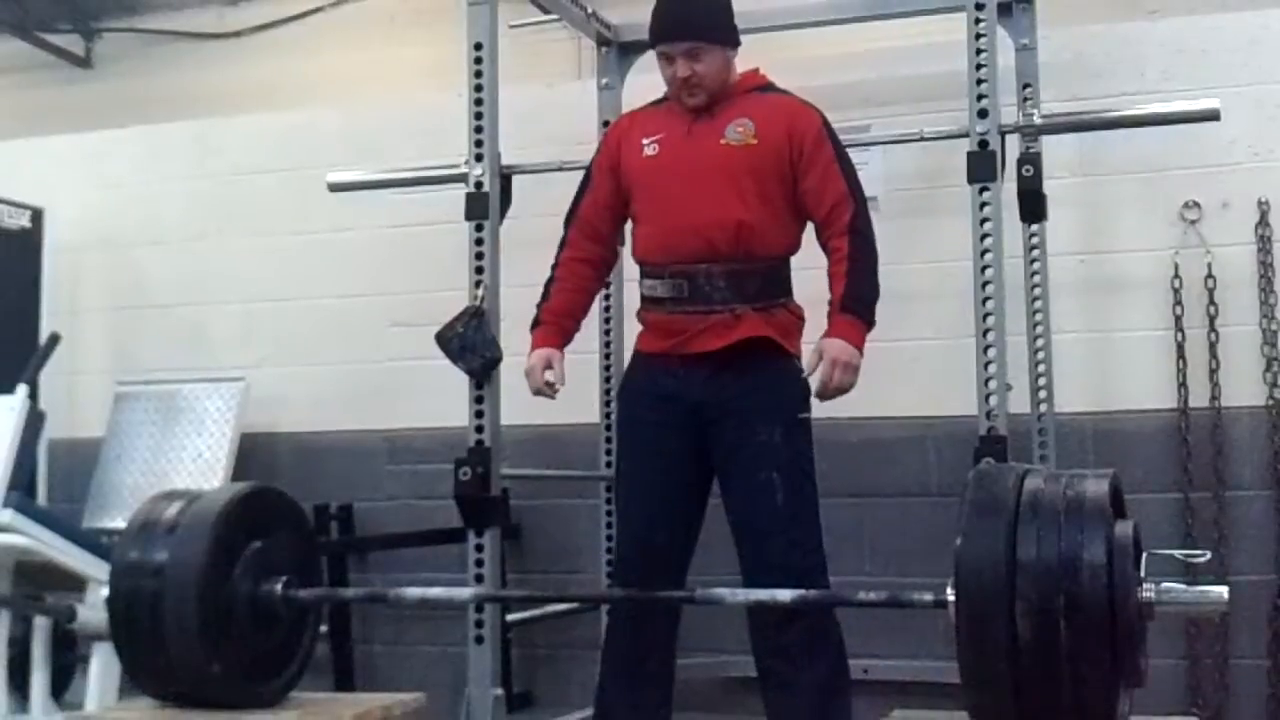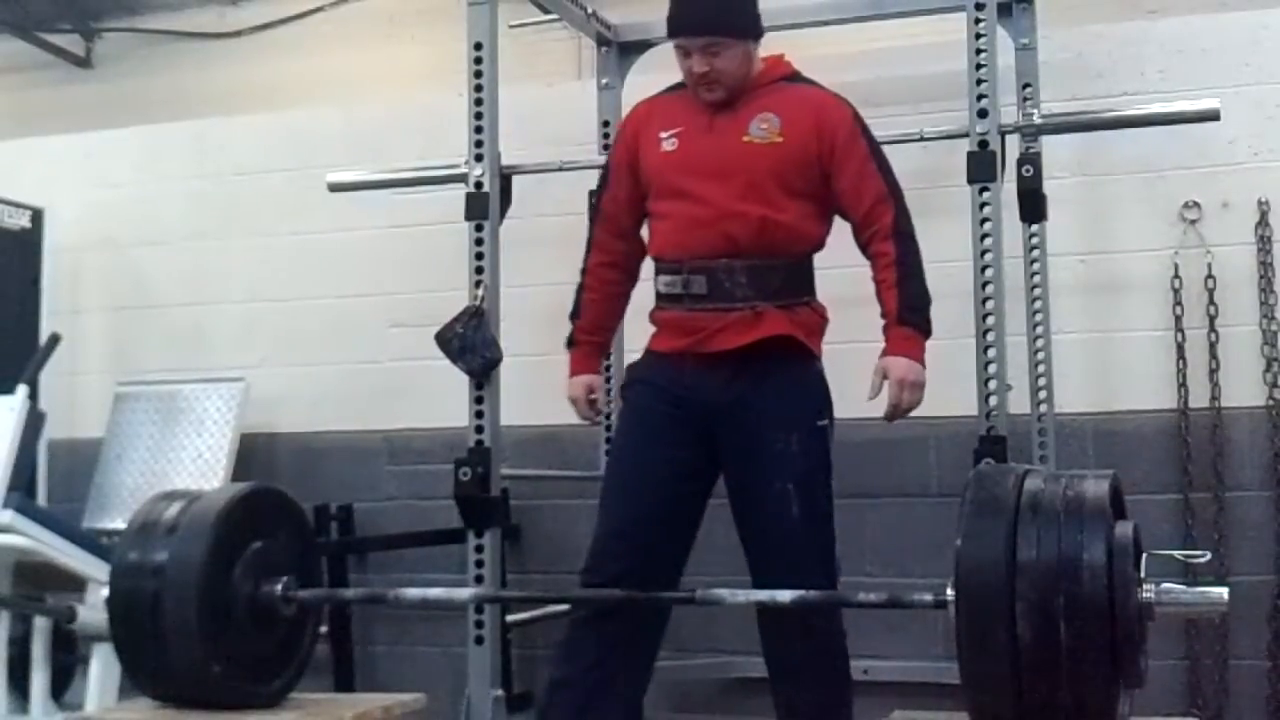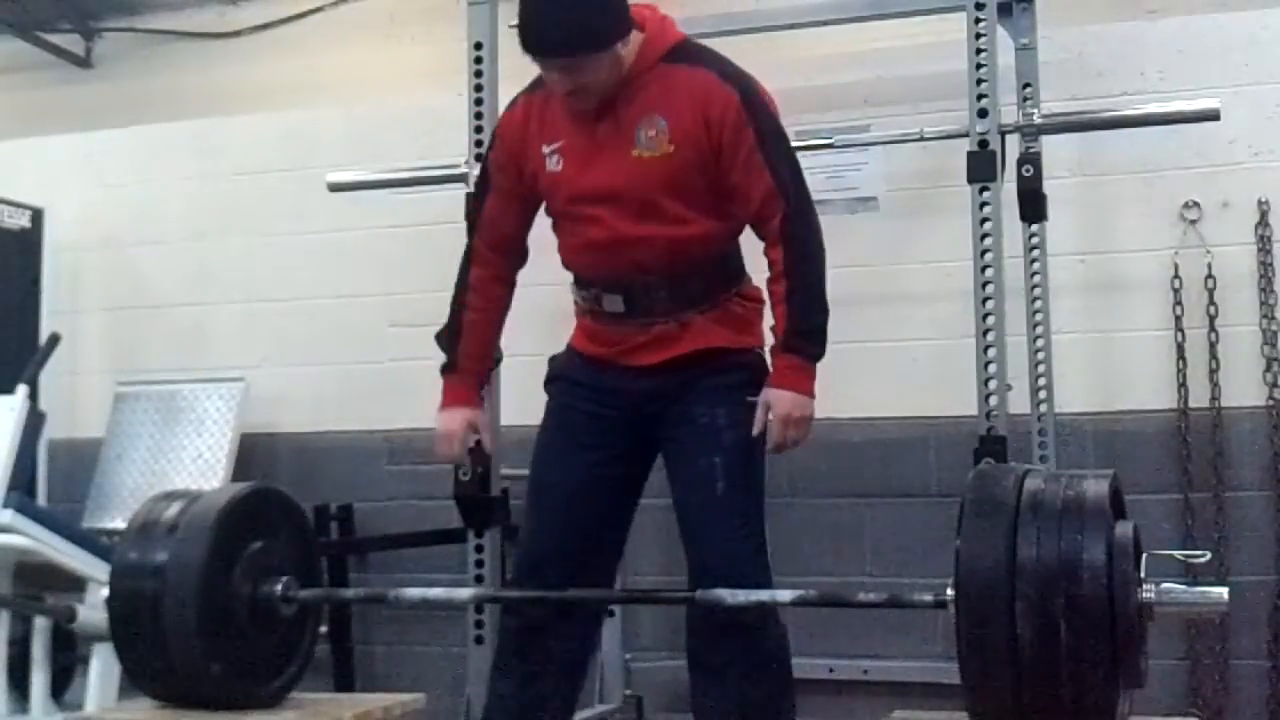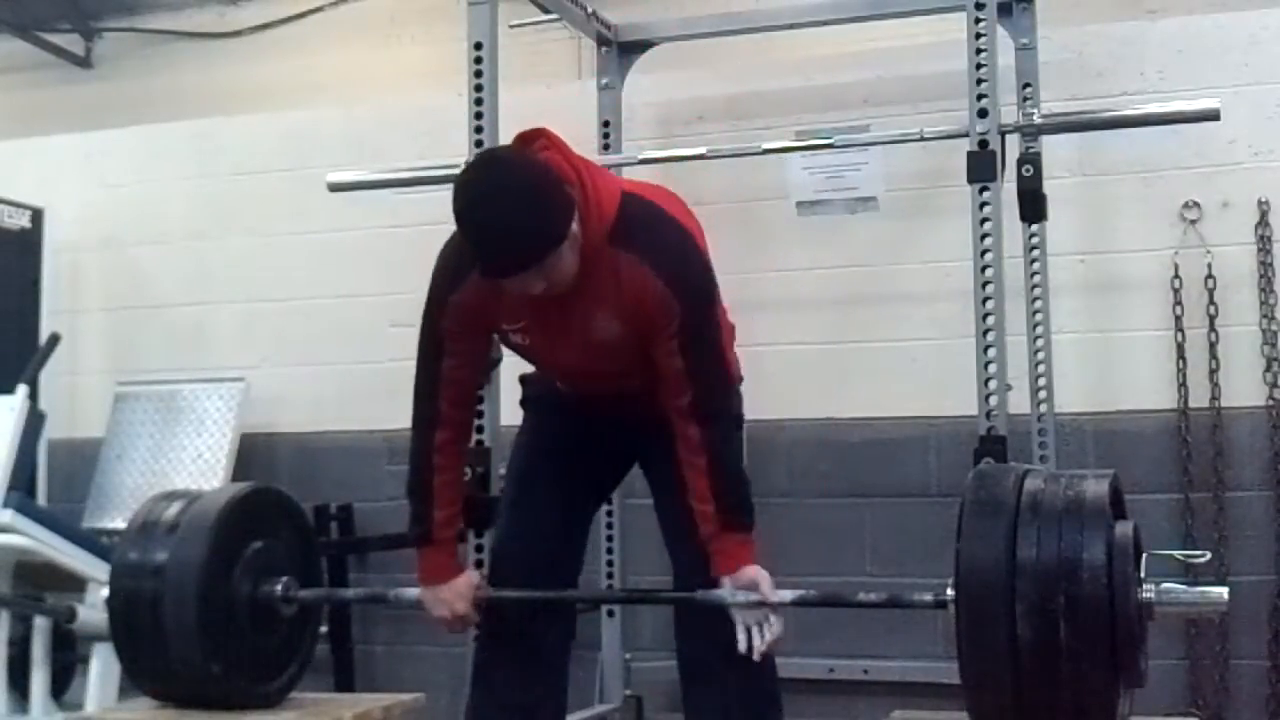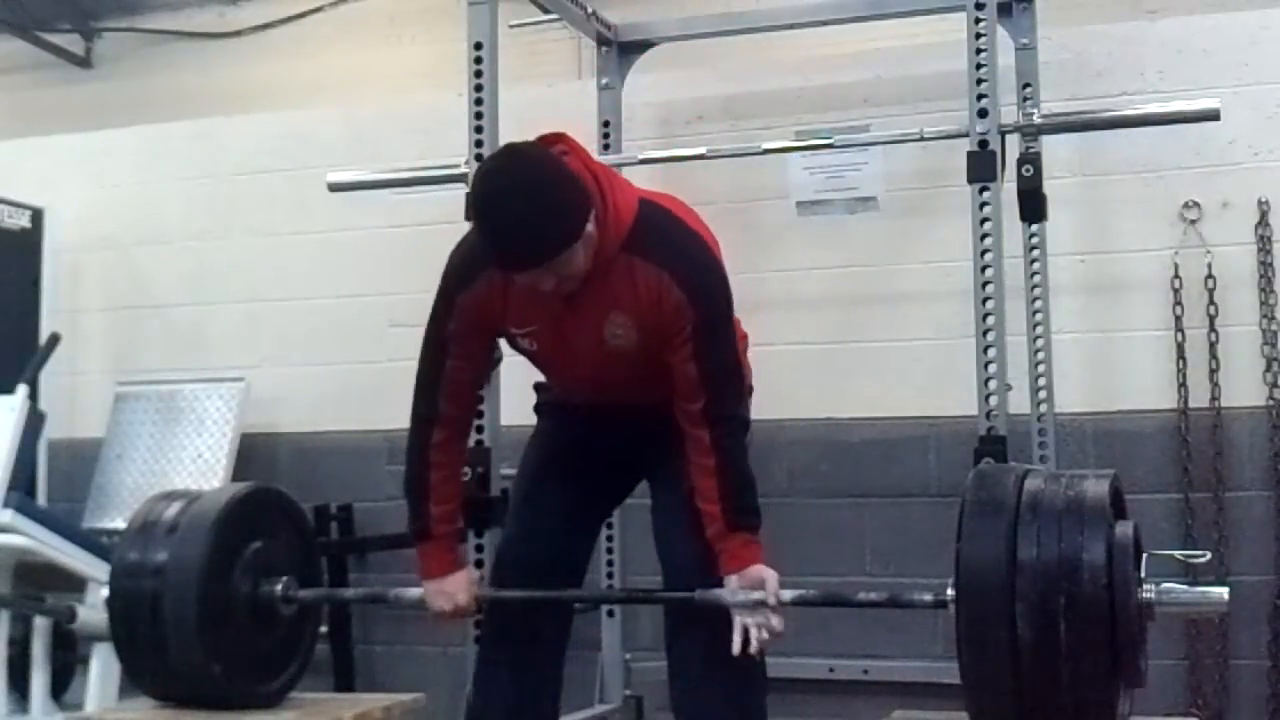
dt=1s
person 1, frame 1
left shoulder: (788, 120)
right shoulder: (629, 135)
left elbow: (846, 227)
right elbow: (585, 244)
left wrist: (847, 327)
right wrist: (549, 334)
left hip: (757, 371)
right hip: (658, 375)
left knee: (784, 569)
right knee: (641, 568)
person 1, frame 2
left shoulder: (816, 114)
right shoulder: (646, 124)
left elbow: (885, 227)
right elbow: (611, 246)
left wrist: (904, 339)
right wrist: (585, 354)
left hip: (775, 372)
right hip: (668, 374)
left knee: (794, 580)
right knee: (620, 570)
person 1, frame 3
left shoulder: (713, 92)
right shoulder: (526, 121)
left elbow: (790, 228)
right elbow: (490, 257)
left wrist: (794, 369)
right wrist: (462, 388)
left hip: (710, 367)
right hip: (596, 370)
left knee: (727, 581)
right knee: (545, 577)
person 1, frame 4
left shoulder: (657, 243)
right shoulder: (463, 273)
left elbow: (703, 408)
right elbow: (442, 407)
left wrist: (733, 550)
right wrist: (438, 559)
left hip: (676, 404)
right hip: (567, 406)
left knee: (714, 590)
right knee: (515, 591)
person 1, frame 5
left shoulder: (673, 251)
right shoulder: (475, 271)
left elbow: (714, 413)
right elbow: (442, 408)
left wrist: (740, 551)
right wrist: (437, 554)
left hip: (681, 413)
right hip: (578, 414)
left knee: (704, 592)
right knee: (518, 593)
